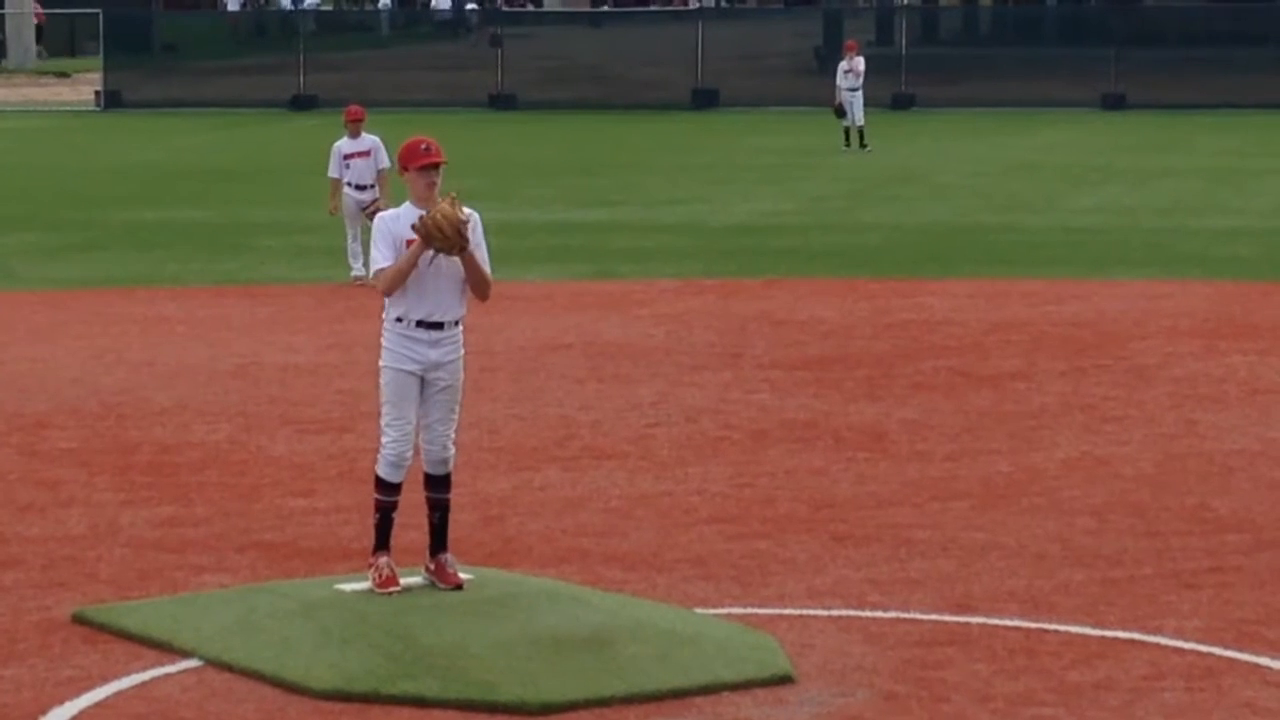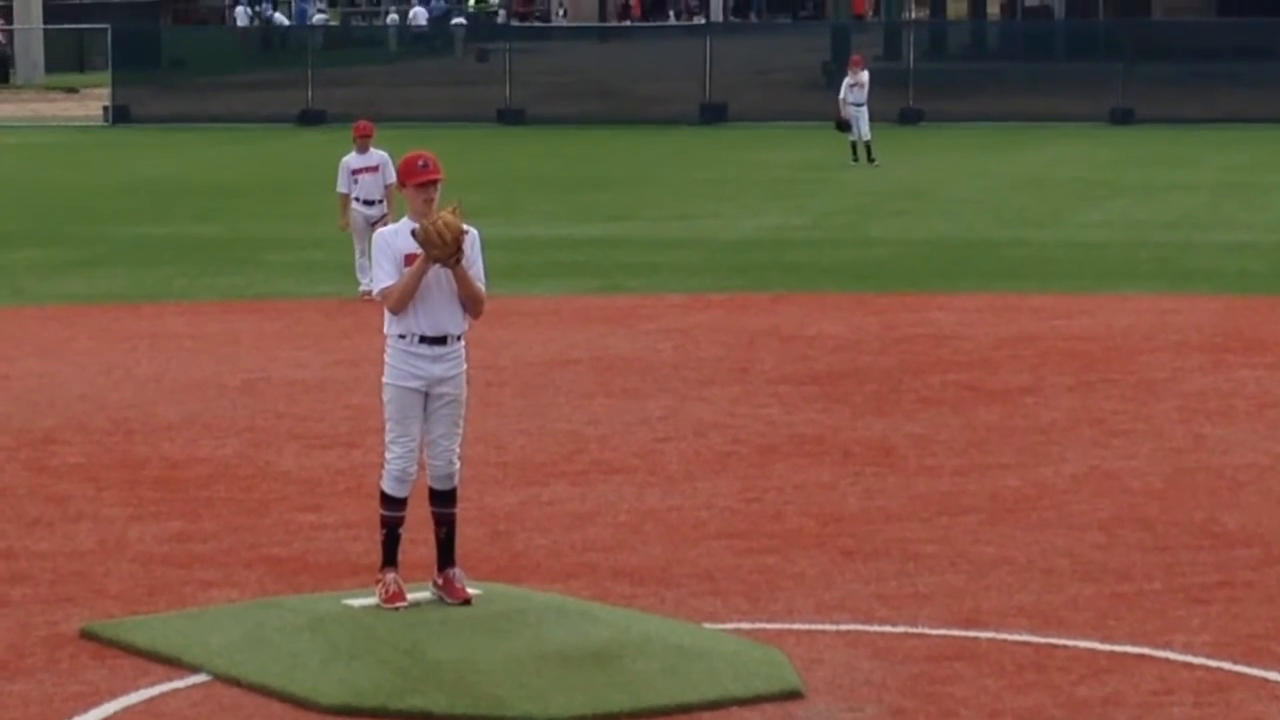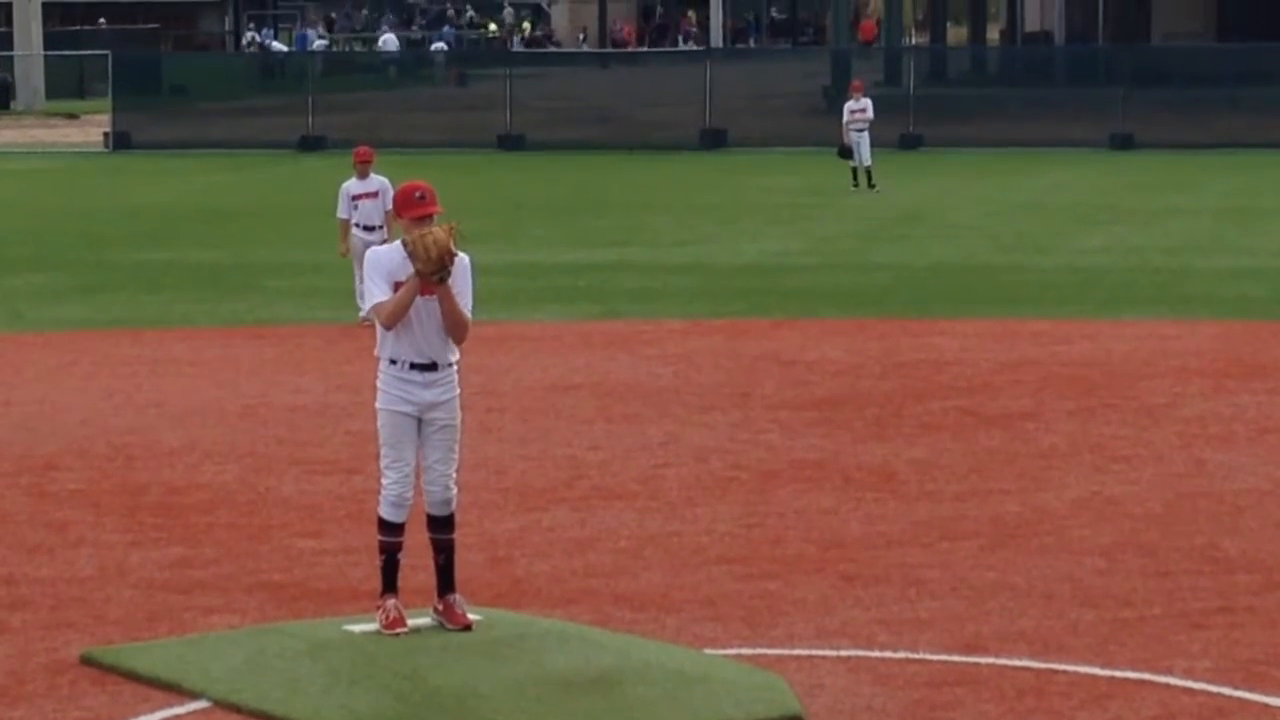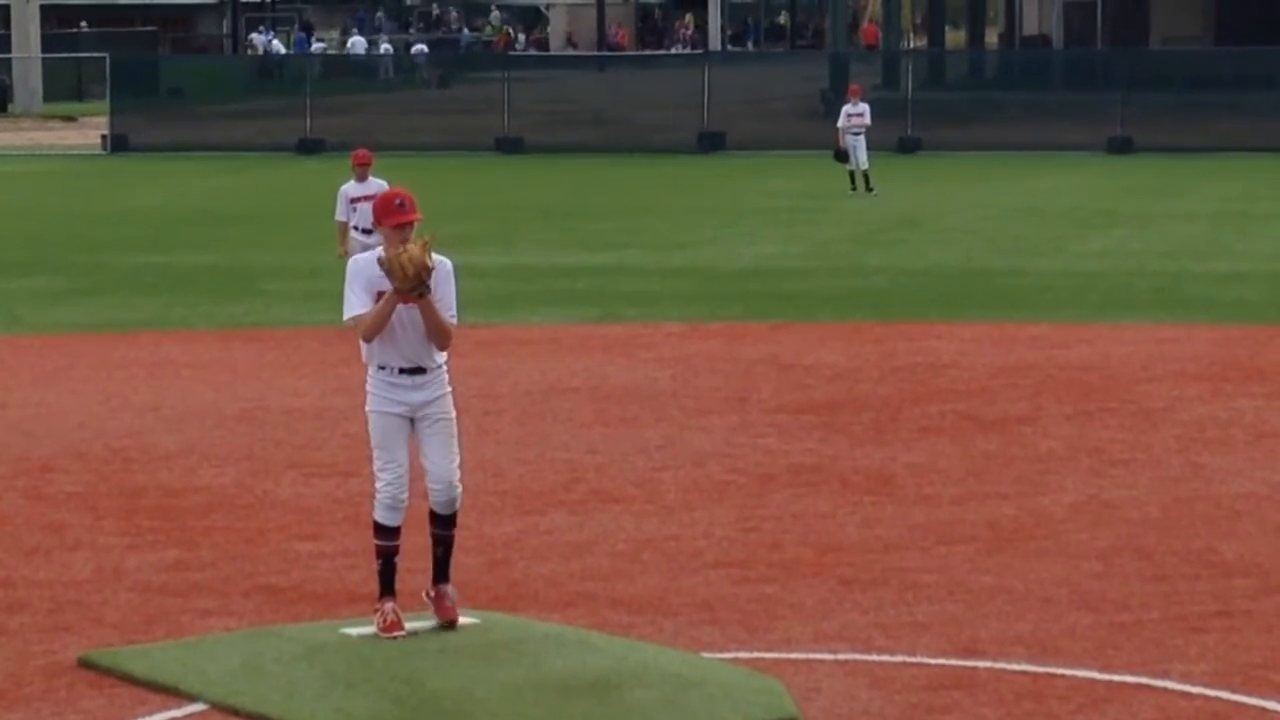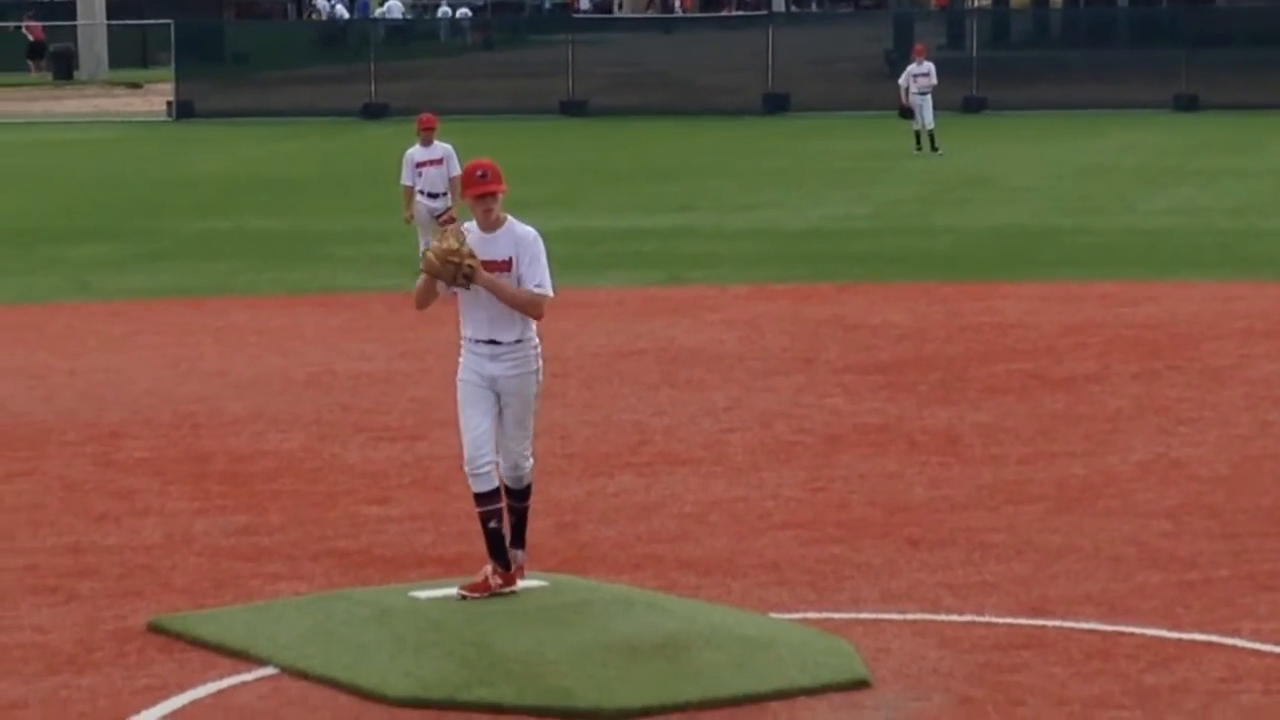
dt=1s
person 1, frame 1
left shoulder: (466, 220)
right shoulder: (389, 222)
left elbow: (484, 292)
right elbow: (384, 285)
left wrist: (463, 249)
right wrist: (423, 243)
left hip: (448, 345)
right hip: (402, 345)
left knee: (440, 448)
right knee: (396, 447)
left ankle: (438, 553)
right ankle: (381, 553)
person 1, frame 2
left shoulder: (465, 236)
right shoulder: (387, 238)
left elbow: (477, 309)
right elbow: (393, 304)
left wrist: (455, 263)
right wrist: (426, 258)
left hip: (451, 359)
right hip: (405, 360)
left knee: (445, 463)
right knee: (401, 462)
left ankle: (447, 569)
right ankle: (388, 569)
person 1, frame 3
left shoulder: (458, 262)
right shoulder: (380, 259)
left elbow: (461, 335)
right elbow: (386, 319)
left wrist: (442, 283)
right wrist: (419, 274)
left hip: (443, 384)
right hip: (397, 385)
left knee: (442, 488)
right knee: (396, 487)
left ankle: (446, 595)
right ankle: (389, 595)
person 1, frame 4
left shoulder: (440, 266)
right shoulder: (361, 268)
left elbow: (446, 340)
right elbow: (365, 331)
left wrist: (423, 294)
right wrist: (398, 289)
left hip: (433, 387)
right hip: (386, 389)
left knee: (446, 484)
right knee: (391, 492)
left ankle: (441, 584)
right ankle: (387, 599)
person 1, frame 5
left shoulder: (525, 238)
right shoulder: (459, 238)
left elbow: (537, 308)
right elbow: (421, 302)
left wrist: (484, 278)
right wrist: (434, 269)
left hip: (518, 360)
right hip: (473, 360)
left knee: (515, 460)
right knee: (478, 460)
left ankle: (517, 547)
right ankle: (500, 565)
